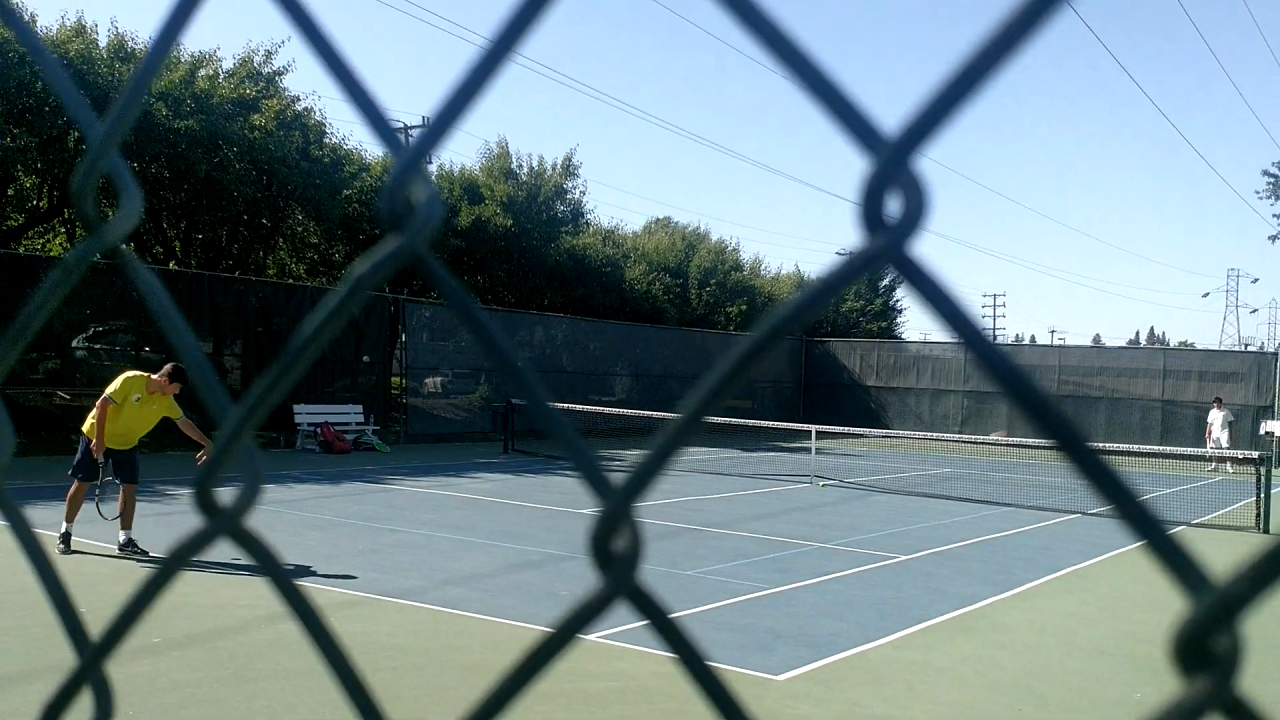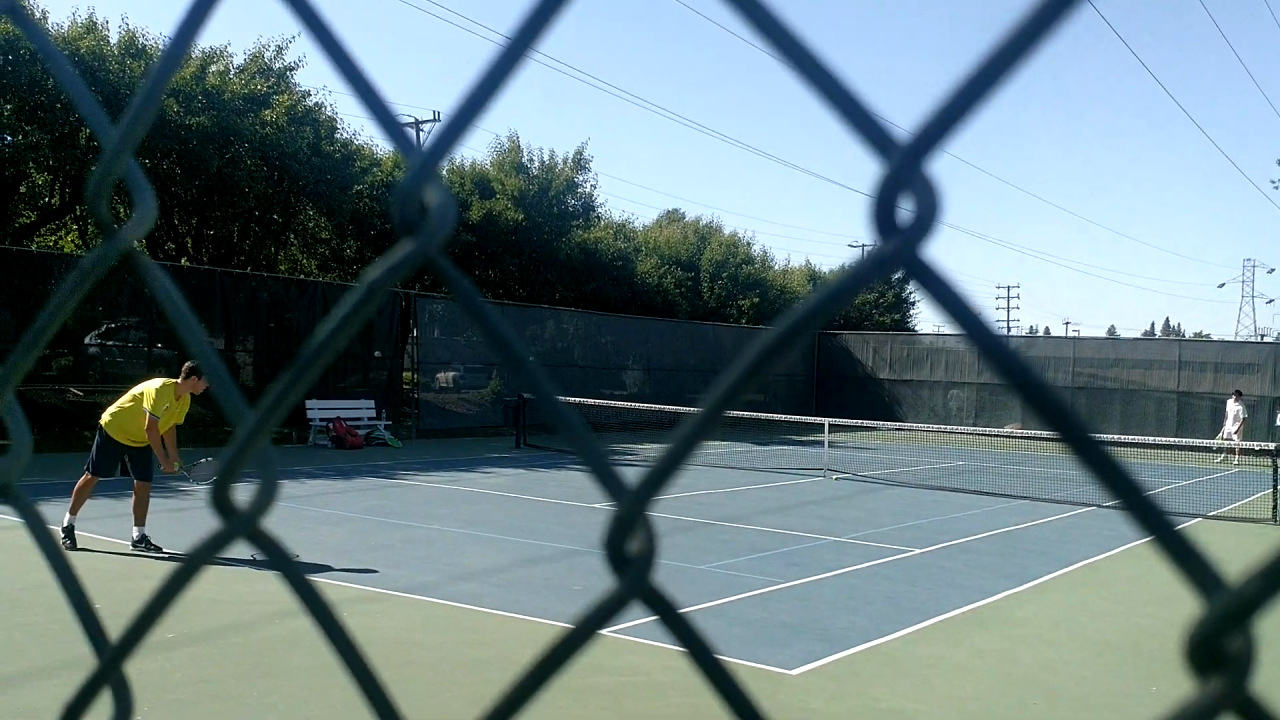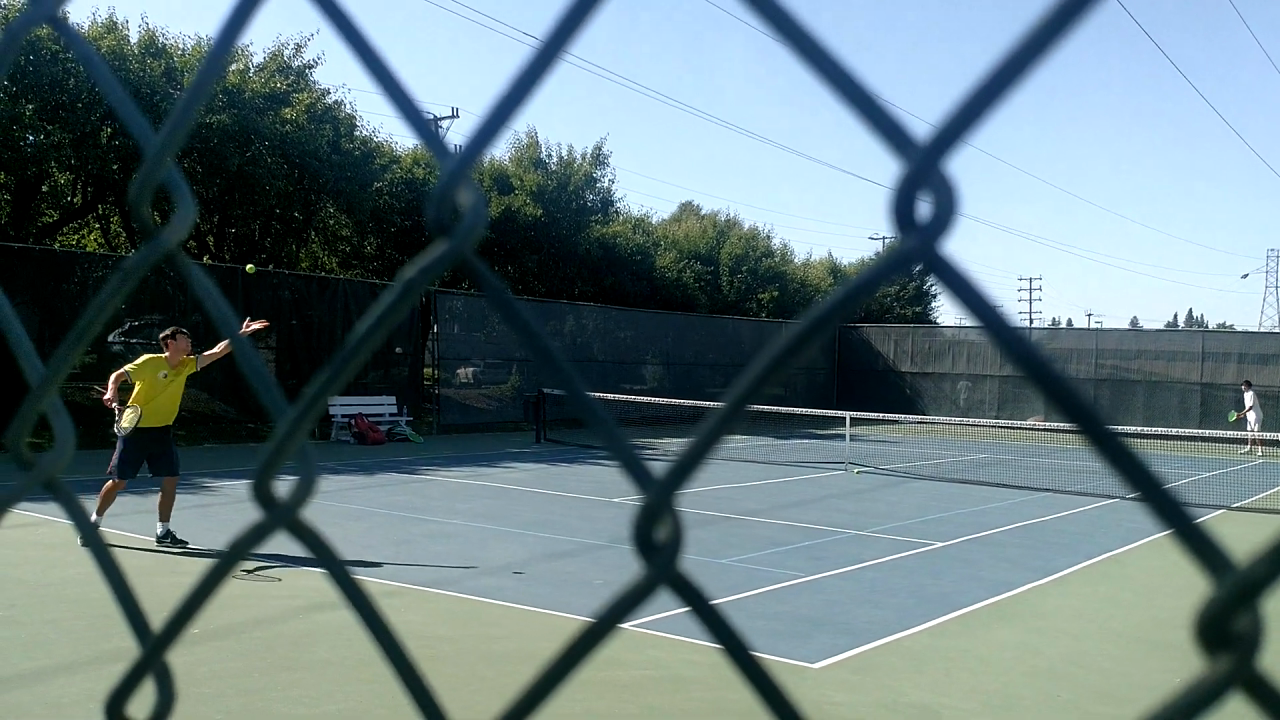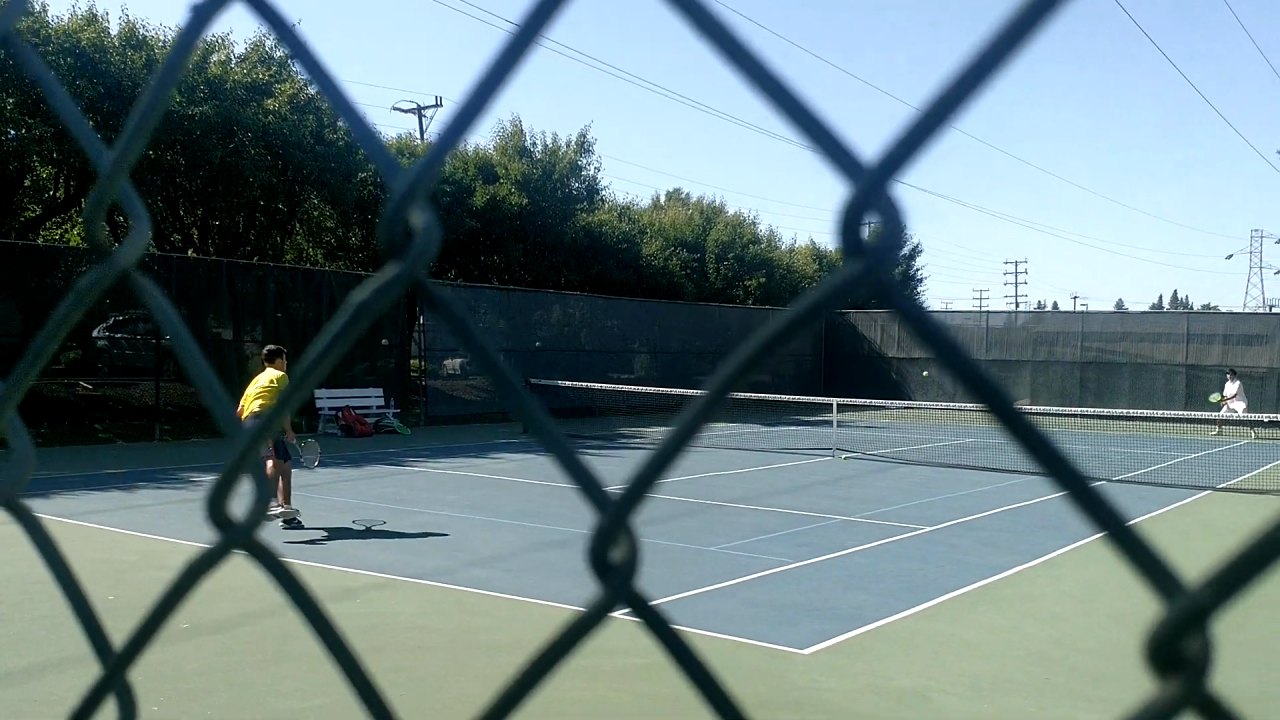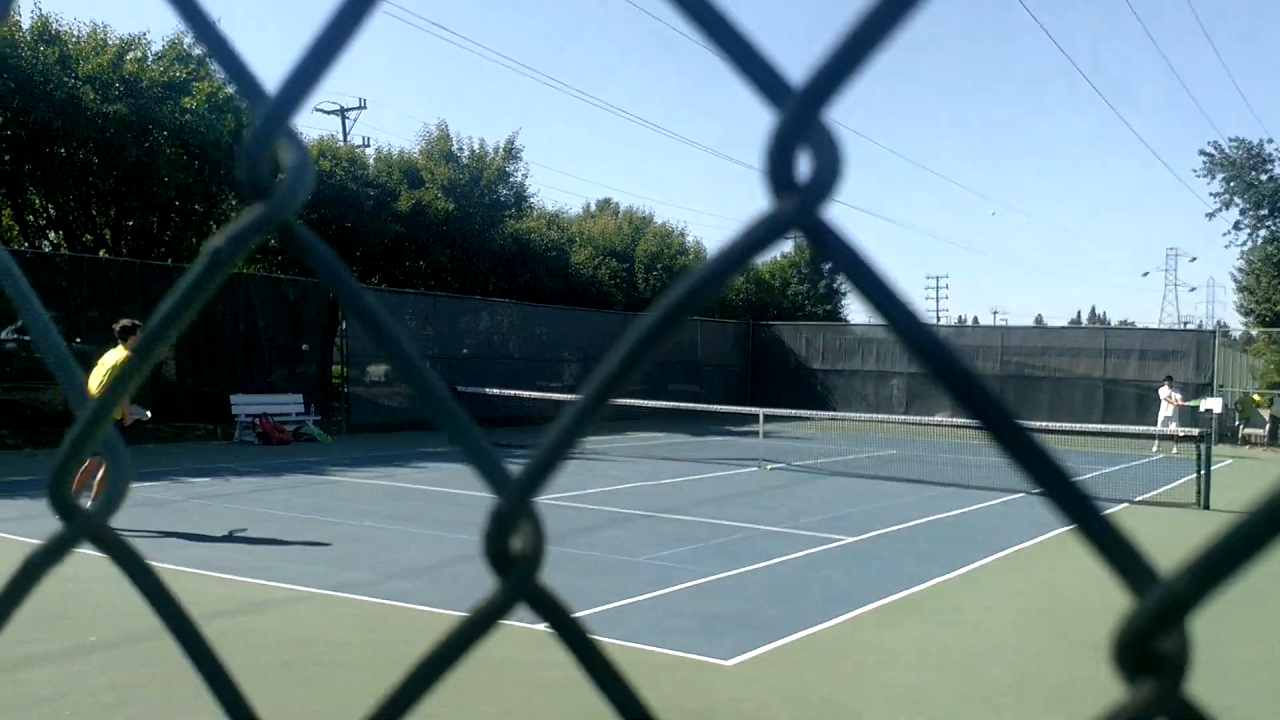
dt=1s
person 1, frame 1
left shoulder: (165, 400)
right shoulder: (130, 380)
left elbow: (183, 422)
right elbow: (102, 404)
left wrist: (207, 443)
right wrist: (99, 439)
left hip: (127, 445)
right hip: (97, 438)
left knee: (130, 488)
right knee: (81, 484)
left ankle: (125, 540)
right ankle: (65, 533)
person 1, frame 2
left shoulder: (185, 400)
right shoulder: (159, 389)
left elbow: (169, 427)
right elbow: (150, 428)
left wrist: (173, 457)
right wrist: (163, 460)
left hip: (140, 441)
right hip: (113, 431)
left knee: (144, 485)
right knee: (91, 477)
left ankle: (139, 537)
right ankle: (68, 524)
person 1, frame 3
left shoulder: (186, 365)
right shoulder: (149, 362)
left elbow: (216, 352)
right elbow: (117, 376)
left wrist: (242, 334)
right wrist: (111, 393)
left hip: (161, 431)
right hip: (134, 429)
left knee: (171, 479)
right knee: (119, 481)
left ankle: (163, 532)
right ankle: (93, 524)
person 1, frame 4
left shoulder: (258, 379)
right shoulder: (280, 376)
left elbow: (239, 412)
right wrist: (289, 430)
left hip: (250, 422)
right hip: (260, 421)
left knee: (285, 467)
right knee: (275, 462)
left ankle: (286, 513)
right ankle: (272, 504)
person 1, frame 5
left shoulder: (109, 354)
right shoulder: (127, 357)
left wrist: (121, 409)
right wrist: (127, 413)
left knee: (94, 461)
right ankle: (92, 507)
